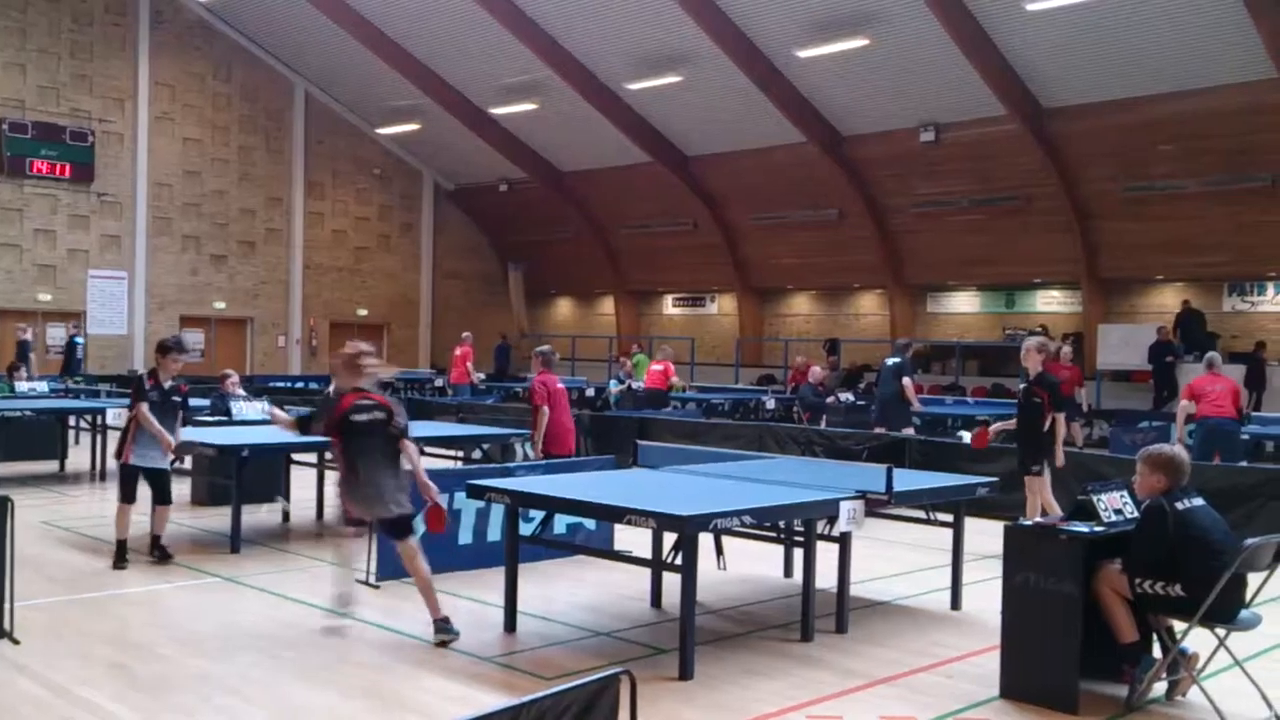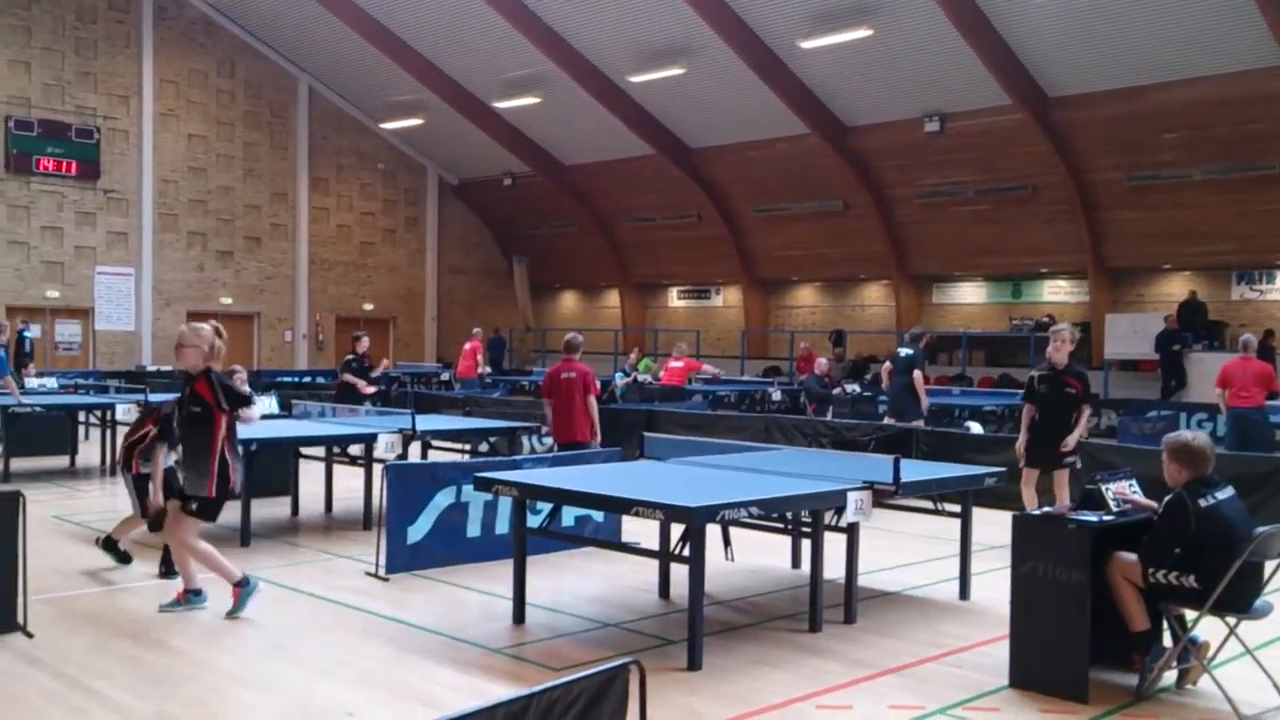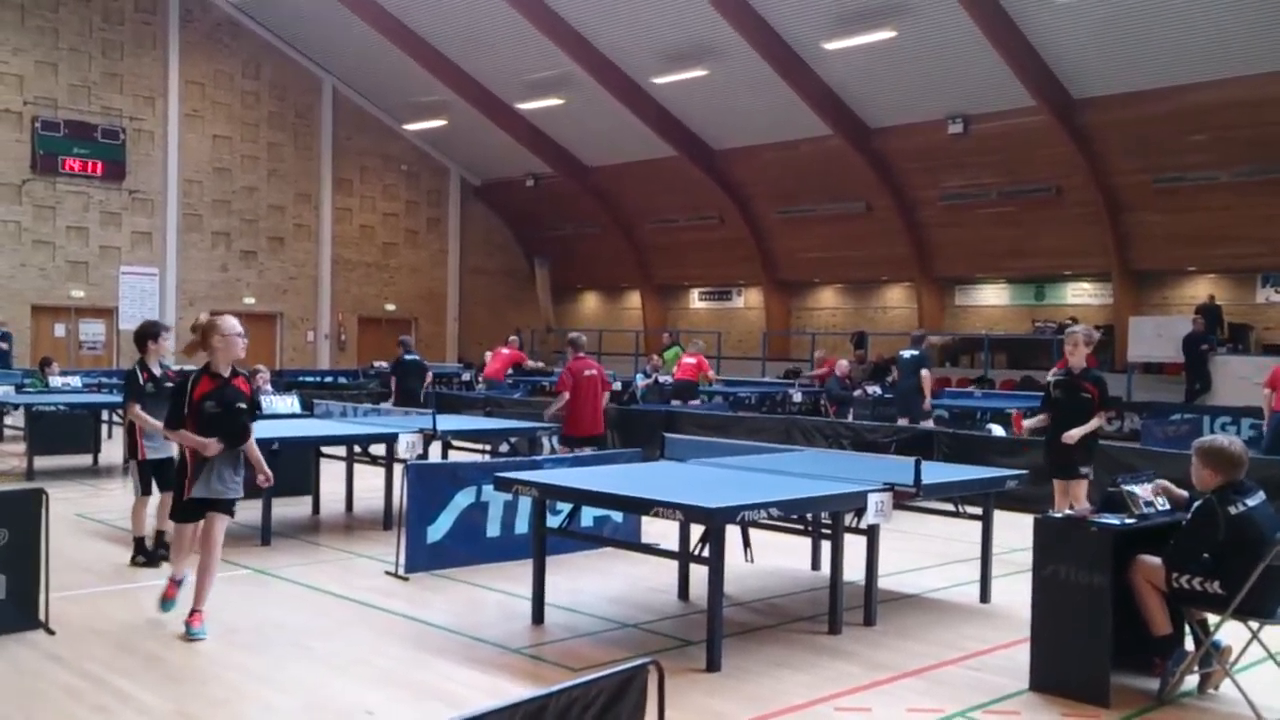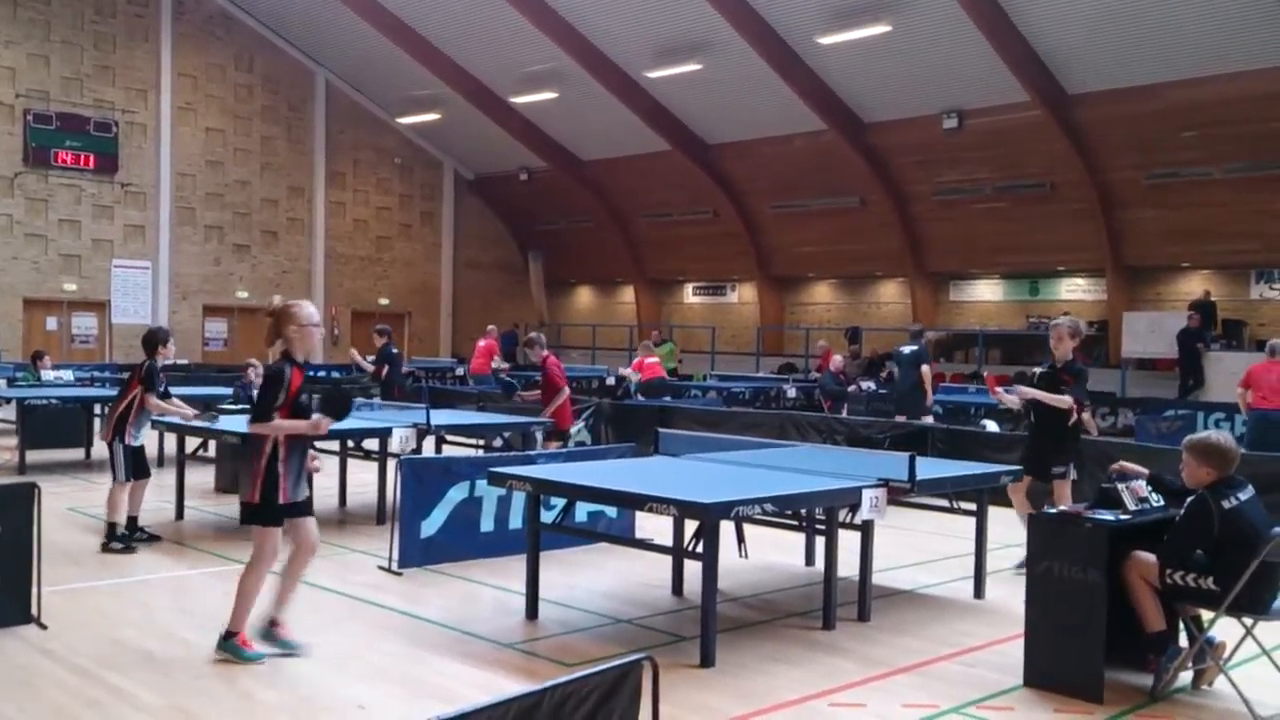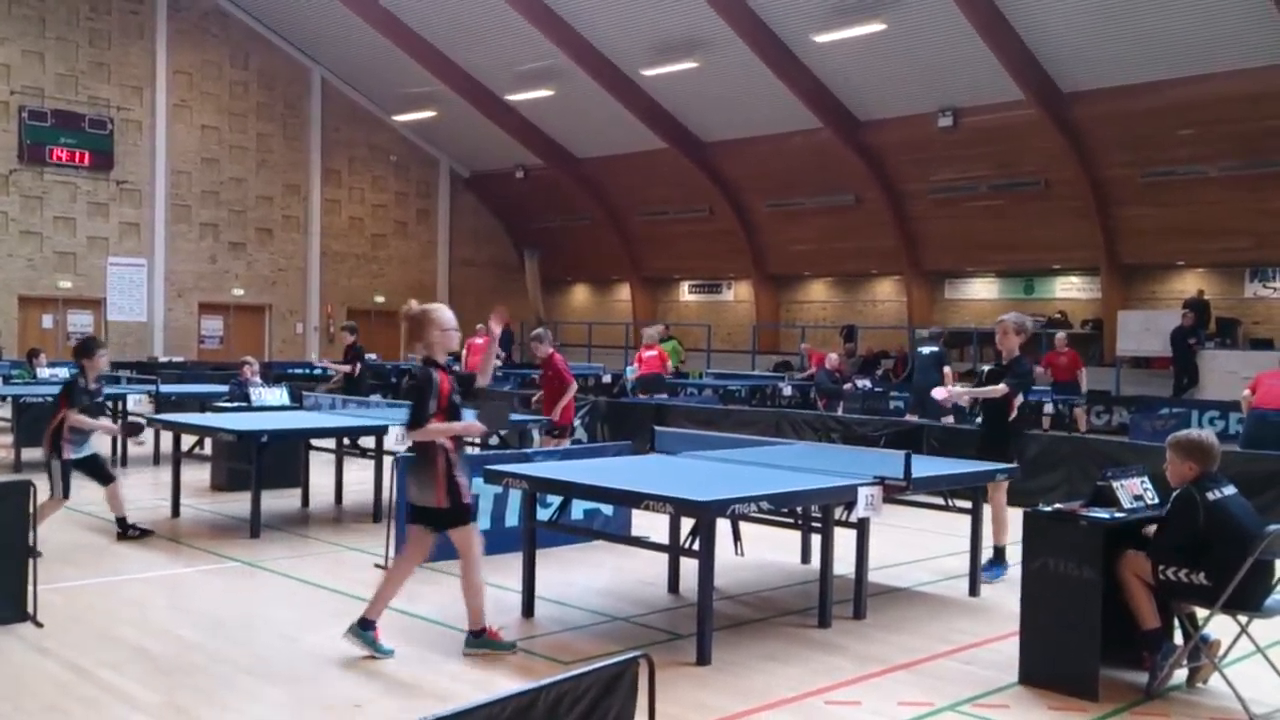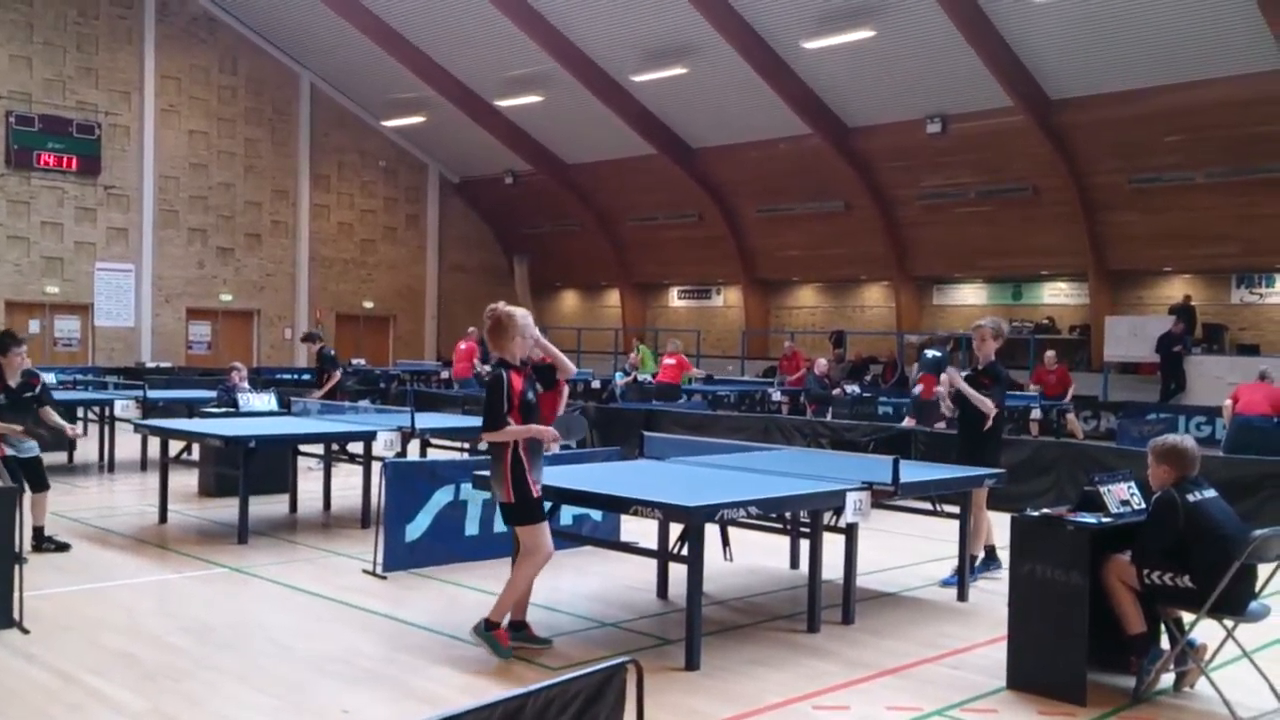
dt=0.7s
person 1, frame 1
left shoulder: (334, 408)
right shoulder: (389, 405)
left elbow: (299, 426)
right elbow: (406, 445)
left wrist: (277, 415)
right wrist: (425, 482)
left hip: (358, 493)
right hip: (391, 491)
left knee: (348, 533)
right knee: (412, 555)
left ankle: (345, 592)
right ankle: (441, 622)
person 1, frame 2
left shoulder: (215, 383)
right shoulder: (188, 387)
left elbow: (249, 408)
left wrist: (245, 415)
left hip: (213, 475)
right hip: (195, 473)
left knee: (185, 539)
right knee: (172, 529)
left ankle: (241, 583)
right ankle: (192, 593)
person 1, frame 3
left shoulder: (244, 384)
right shoulder: (192, 383)
right elbow: (171, 429)
left wrist: (259, 464)
right wrist: (199, 442)
left hip: (229, 475)
right hip: (195, 473)
left knee: (214, 543)
right knee: (184, 543)
left ankle: (196, 613)
right ankle: (175, 579)
person 1, frame 4
left shoulder: (299, 371)
right shoulder: (280, 372)
right elbow: (258, 423)
left wrist: (304, 450)
right wrist: (306, 426)
left hip: (291, 476)
right hip: (269, 474)
left knee: (308, 543)
right knee: (266, 553)
left ankle: (273, 623)
right ankle: (232, 637)
person 1, frame 5
left shoulder: (444, 373)
right shoulder: (428, 377)
left elbow: (482, 380)
right elbow: (414, 431)
left wrist: (492, 342)
right wrist: (462, 428)
left hip: (431, 476)
right hip: (440, 475)
left knee: (413, 554)
right knee: (473, 550)
left ankle: (366, 624)
right ankle: (478, 633)
person 1, frame 6
left shoulder: (526, 372)
right shoulder: (500, 378)
left elbow: (568, 371)
right elbow: (489, 432)
left wrist: (542, 344)
right wrist: (534, 430)
left hip: (527, 471)
right hip: (513, 473)
left knee: (529, 550)
right knee: (541, 549)
left ankle: (517, 624)
right ankle: (491, 623)
person 2, frame 1
left shoulder: (1157, 508)
right shoulder: (1194, 501)
left elbow: (1134, 565)
left wrist: (1118, 564)
right wrist: (1127, 564)
left hip: (1202, 597)
right hip: (1228, 596)
left knee: (1104, 577)
right knee: (1147, 580)
left ankle: (1140, 664)
right ankle: (1175, 656)
person 2, frame 2
left shoulder: (1181, 500)
right shoulder: (1222, 489)
left elbow: (1150, 556)
right wrist: (1152, 507)
left hip: (1216, 588)
right hip: (1244, 586)
left knee: (1117, 564)
right knee: (1164, 568)
left ankle: (1151, 652)
right ankle: (1186, 645)
person 2, frame 3
left shoulder: (1210, 509)
right shoulder: (1252, 492)
left elbow: (1174, 558)
right wrist: (1176, 495)
left hip: (1241, 594)
left knee: (1140, 567)
right knee: (1186, 571)
left ankle: (1172, 656)
right ankle: (1208, 649)
person 2, frame 4
left shoulder: (1204, 504)
right shoulder: (1240, 487)
left elbow: (1168, 555)
right elbow: (1181, 490)
right wrist: (1141, 472)
left hip: (1236, 590)
left knee: (1134, 563)
right knee: (1177, 571)
left ankle: (1166, 653)
right ankle: (1202, 646)
person 2, frame 5
left shoulder: (1188, 496)
right shoulder: (1223, 487)
left elbow: (1159, 551)
left wrist: (1156, 536)
right wrist: (1162, 534)
left hip: (1229, 586)
right hip: (1254, 583)
left knee: (1128, 562)
right knee: (1171, 568)
left ankle: (1161, 651)
right ankle: (1197, 644)
person 2, frame 6
left shoulder: (1168, 499)
right shoulder: (1205, 491)
left elbow: (1142, 556)
left wrist: (1127, 557)
right wrist: (1136, 557)
left hip: (1213, 589)
right hip: (1238, 587)
left knee: (1113, 568)
right knee: (1155, 573)
left ankle: (1147, 656)
right ankle: (1183, 649)
person 3, frame 1
left shoulder: (1050, 384)
right shoulder: (1024, 386)
left elbow: (1059, 418)
left wrist: (1058, 448)
right wrist: (1000, 426)
left hip: (1042, 445)
right hip: (1025, 445)
left knee: (1043, 492)
right knee: (1031, 492)
person 3, frame 2
left shoulder: (1079, 376)
right shoulder: (1038, 374)
left elbow: (1085, 409)
right elbow: (1029, 407)
left wrist: (1076, 434)
right wrist: (1022, 435)
left hip: (1064, 440)
right hip: (1038, 436)
left knee: (1061, 486)
right knee: (1027, 483)
person 3, frame 3
left shoulder: (1096, 380)
right shoulder: (1055, 379)
left elbow: (1101, 417)
right elbow: (1047, 415)
left wrist: (1080, 431)
right wrist: (1029, 423)
left hip: (1082, 445)
right hip: (1056, 444)
left knee: (1078, 497)
right knee: (1061, 496)
person 3, frame 4
left shoulder: (1078, 372)
right shoulder: (1041, 372)
left elbow: (1067, 401)
right elbow: (1021, 403)
left wrist: (1034, 393)
right wrist: (1003, 397)
left hip: (1062, 443)
right hip: (1035, 441)
left knee: (1062, 497)
right knee: (1015, 488)
person 3, frame 5
left shoulder: (1023, 369)
right shoulder: (991, 368)
left elbow: (1000, 390)
right elbow: (974, 399)
left wrist: (964, 391)
right wrist: (958, 396)
left hip: (1008, 441)
right hip: (988, 438)
left knee: (997, 498)
right knee: (996, 498)
left ankle: (998, 559)
right ankle: (998, 556)
person 3, frame 6
left shoulder: (999, 375)
right shoulder: (969, 374)
left elbow: (989, 406)
right elbow: (955, 409)
left wrist: (960, 385)
left hip: (985, 449)
right hip: (966, 446)
left knee: (977, 505)
right knee: (975, 504)
left ankle: (968, 566)
right ankle: (990, 557)
person 4, frame 1
left shoulder: (181, 388)
right shoulder: (144, 381)
right elbow: (143, 413)
left wrist: (175, 441)
right wrist: (164, 436)
left hip: (160, 454)
right hip: (133, 450)
left knee: (164, 503)
right knee: (127, 501)
left ankle: (156, 545)
right ankle: (120, 551)
person 4, frame 2
right shoulder: (170, 415)
right elbow: (159, 452)
left hip: (159, 458)
right hip: (136, 460)
right knee: (144, 515)
left ankle: (167, 559)
right ankle: (109, 541)
person 4, frame 3
left shoulder: (168, 374)
right shoulder: (135, 375)
right elbow: (134, 412)
right wrist: (165, 429)
left hip: (164, 446)
right hip: (141, 446)
left knee: (168, 493)
right knee: (143, 496)
left ankle: (160, 544)
right ankle: (139, 550)
person 4, frame 4
left shoulder: (157, 373)
right shoulder: (149, 368)
left elbow: (170, 401)
right elbow: (151, 402)
left wrist: (197, 414)
right wrist: (183, 414)
left hip: (133, 433)
right hip: (120, 431)
left knee: (142, 478)
right knee: (122, 482)
left ankle: (131, 528)
right ankle: (111, 537)
person 4, frame 5
left shoulder: (97, 386)
right shoulder: (74, 384)
left elbow: (97, 421)
right elbow: (71, 418)
left wrist: (122, 431)
right wrist: (107, 427)
left hip: (83, 447)
right hip: (61, 447)
left knee: (110, 483)
right knee: (59, 498)
left ankle: (124, 527)
person 4, frame 6
left shoulder: (34, 378)
left elbow: (45, 410)
left wrist: (65, 426)
left hip: (28, 445)
left knee: (41, 489)
left ankle: (39, 538)
